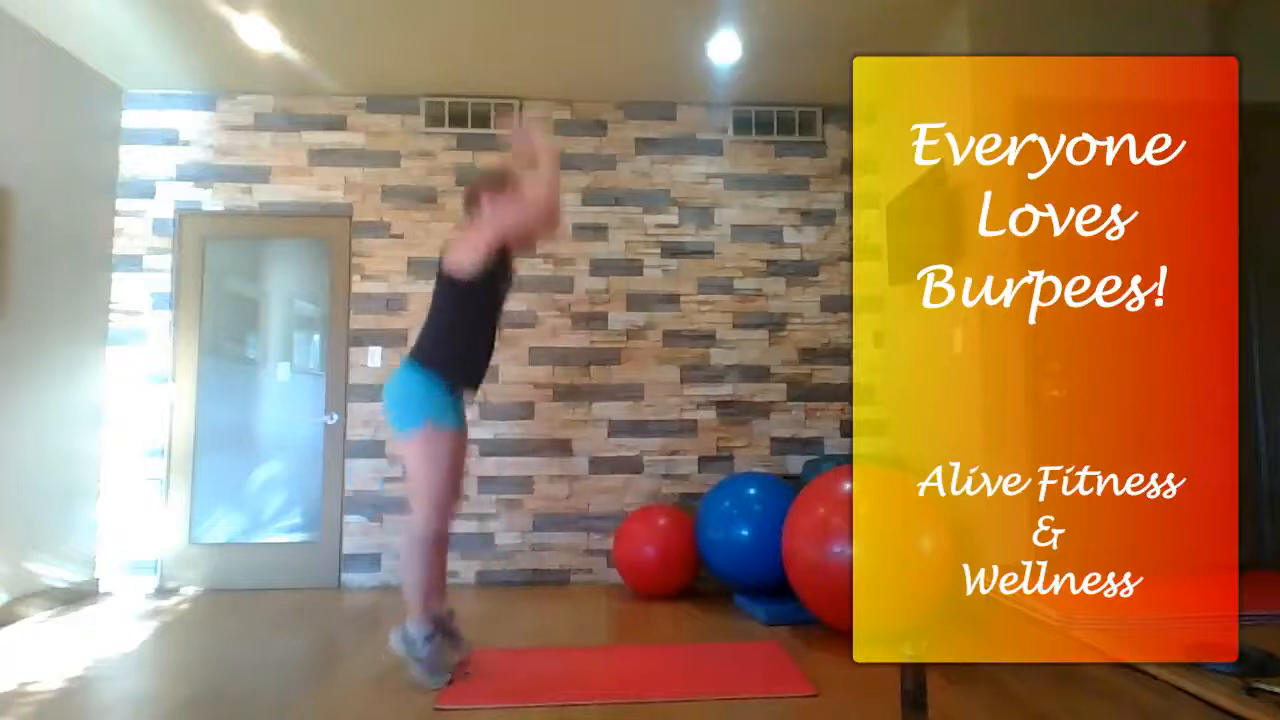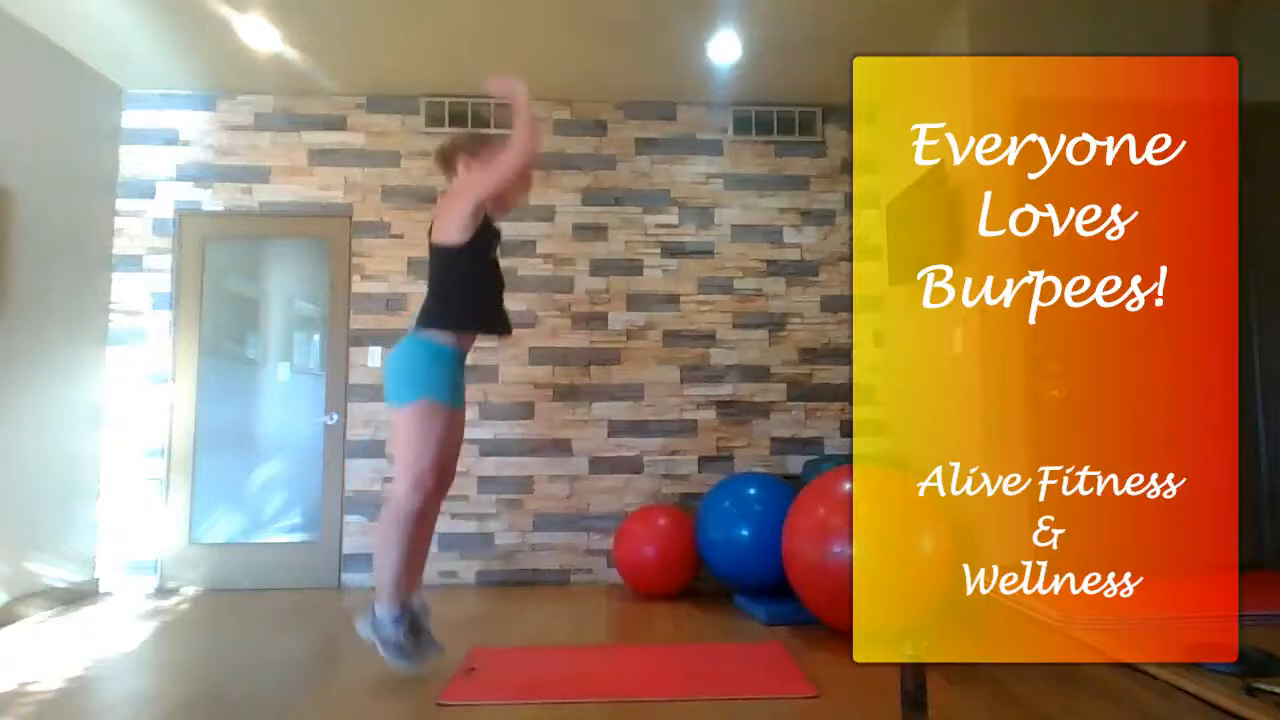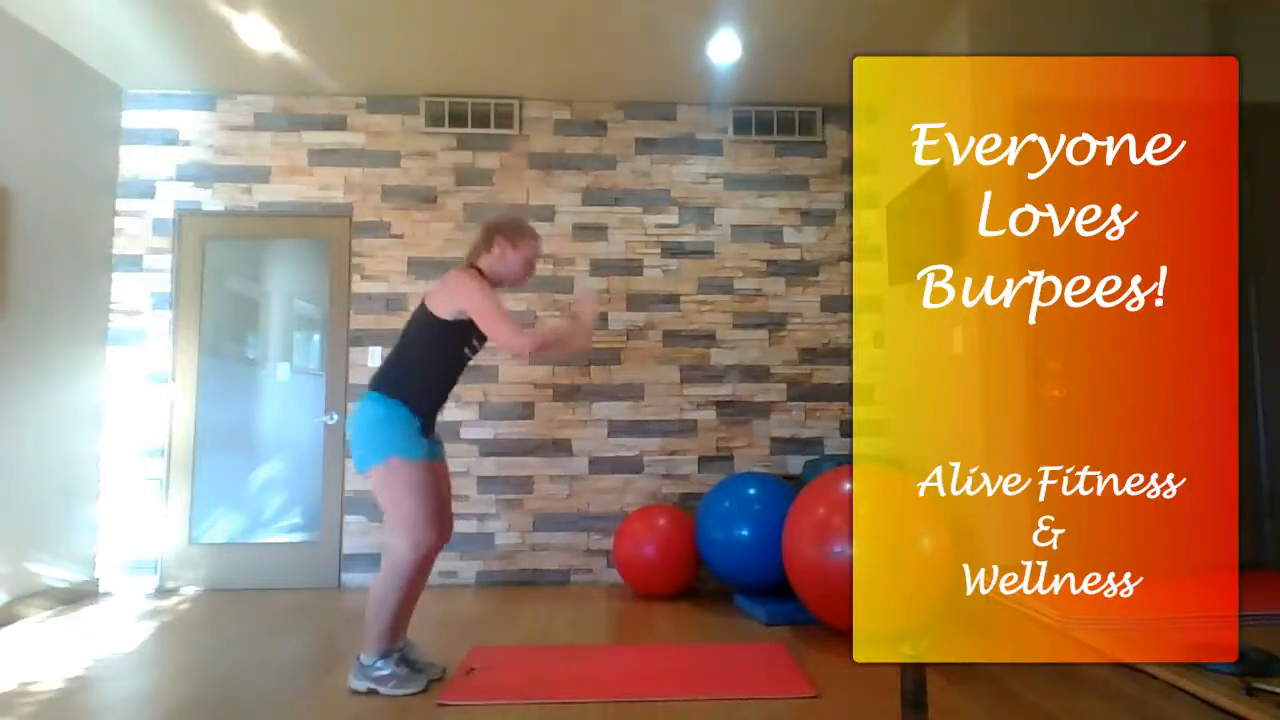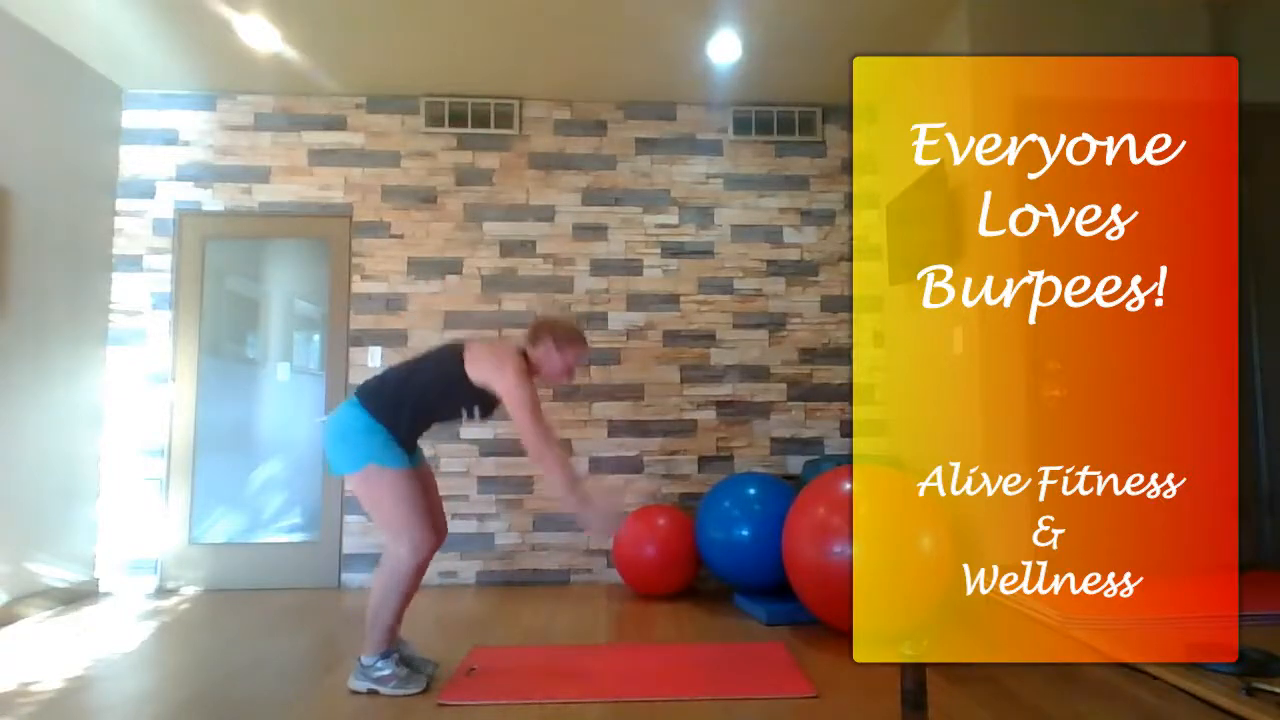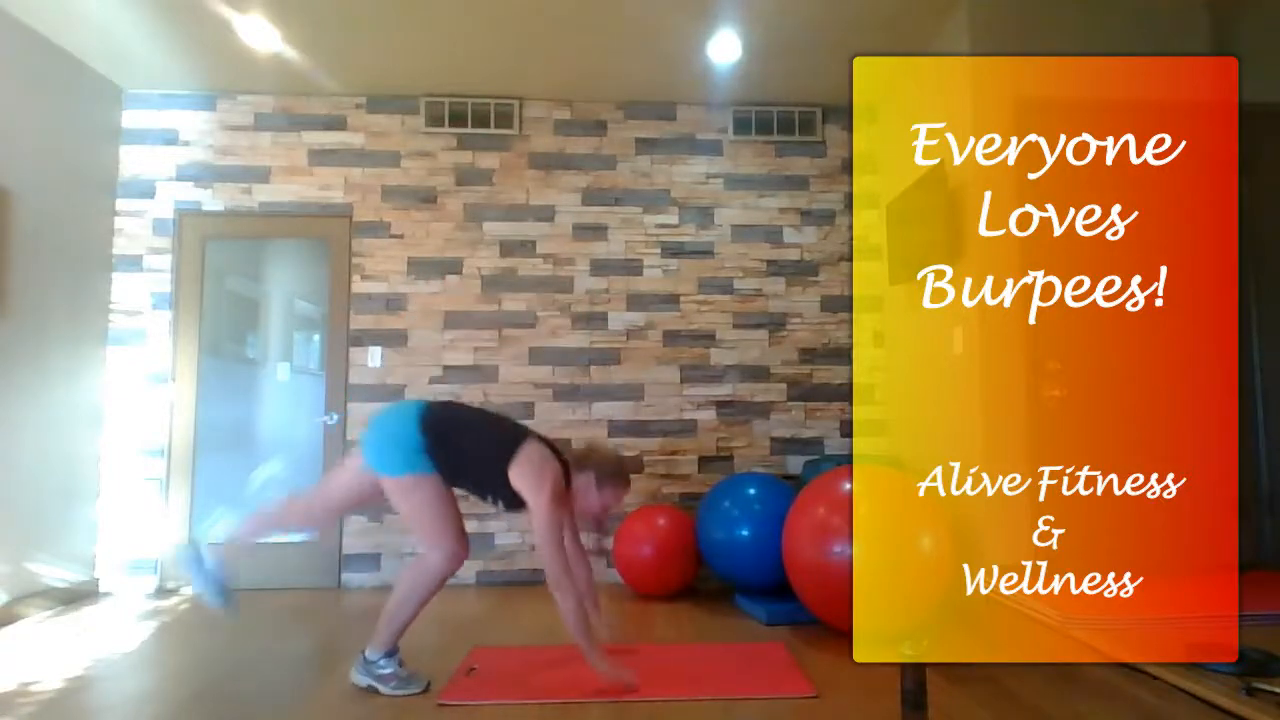
dt=0.3s
person 1, frame 1
left shoulder: (492, 250)
right shoulder: (473, 240)
left elbow: (546, 219)
right elbow: (539, 201)
left wrist: (531, 164)
right wrist: (543, 153)
left hip: (441, 389)
right hip: (422, 388)
left knee: (440, 510)
right knee: (430, 513)
left ankle: (433, 616)
right ankle: (417, 632)
person 1, frame 2
left shoulder: (473, 210)
right shoulder: (461, 203)
left elbow: (520, 179)
right elbow: (522, 153)
left wrist: (516, 104)
right wrist: (520, 98)
left hip: (441, 359)
right hip: (426, 357)
left knee: (434, 488)
right knee: (414, 489)
left ankle: (406, 604)
right ankle: (384, 611)
person 1, frame 3
left shoulder: (473, 291)
right shoulder: (465, 285)
left elbow: (522, 342)
right elbow: (524, 345)
left wrist: (570, 328)
right wrist: (578, 322)
left hip: (414, 422)
right hip: (387, 417)
left knee: (435, 533)
right knee: (413, 540)
left ankle: (392, 646)
right ankle: (369, 663)
person 1, frame 4
left shoulder: (512, 368)
right shoulder: (508, 367)
left elbow: (542, 441)
right elbow: (540, 451)
left wrist: (581, 498)
right wrist: (586, 508)
left hip: (390, 434)
right hip: (363, 429)
left knee: (431, 535)
right knee: (413, 544)
left ankle: (388, 644)
right ankle: (371, 663)
person 1, frame 5
left shoulder: (565, 481)
right shoulder: (546, 486)
left elbow: (575, 554)
right elbow: (559, 578)
left wrist: (596, 625)
right wrist: (596, 656)
left hip: (410, 426)
right hip: (404, 436)
left knee: (318, 507)
right knee: (447, 554)
left ankle: (210, 559)
right ankle: (377, 660)
